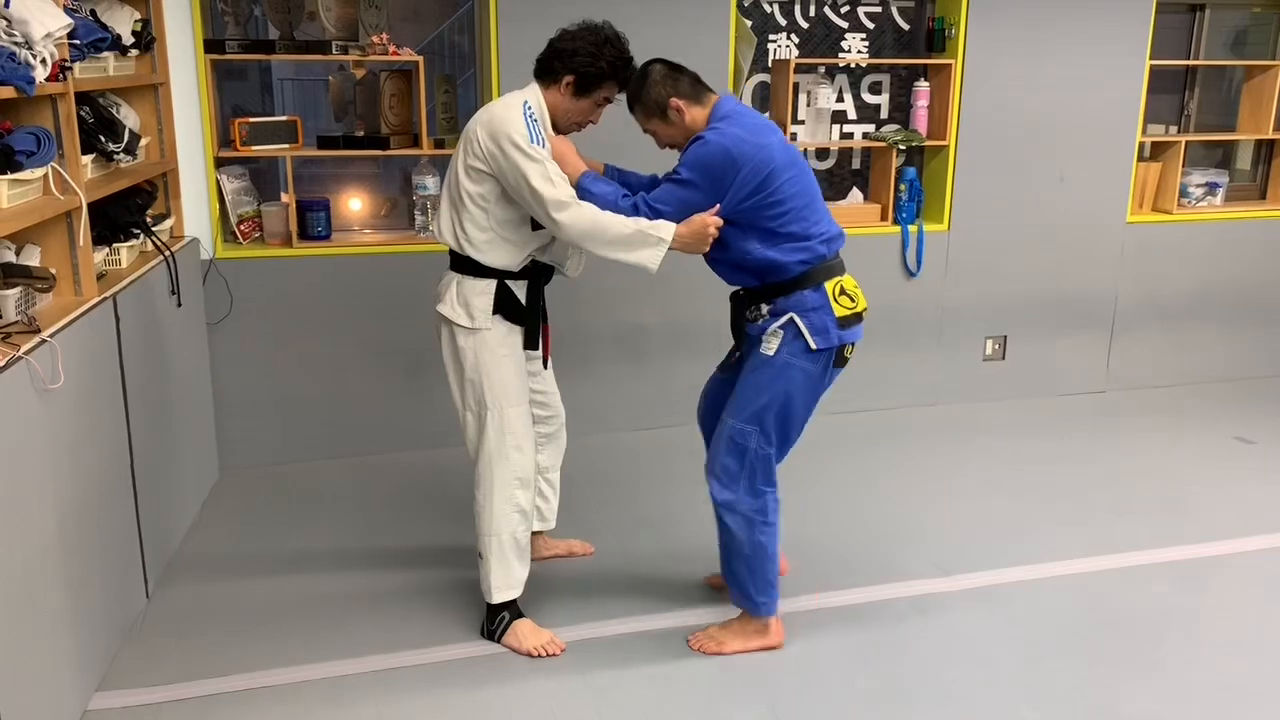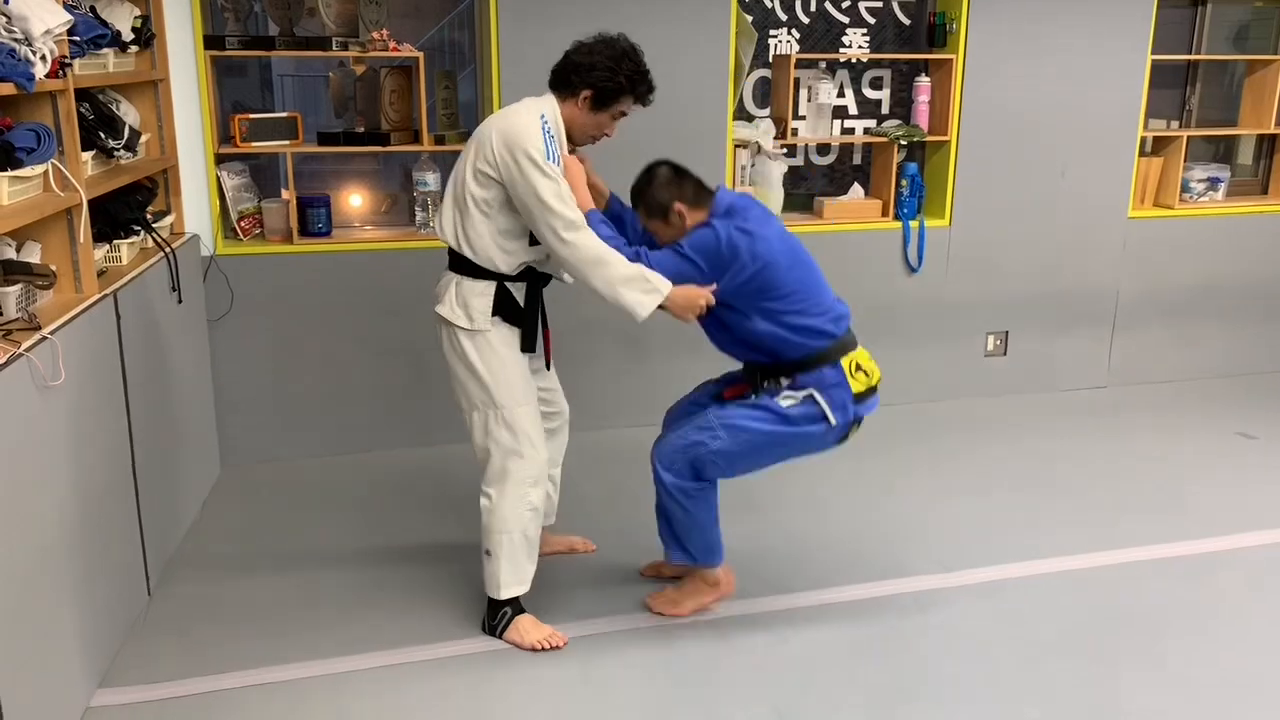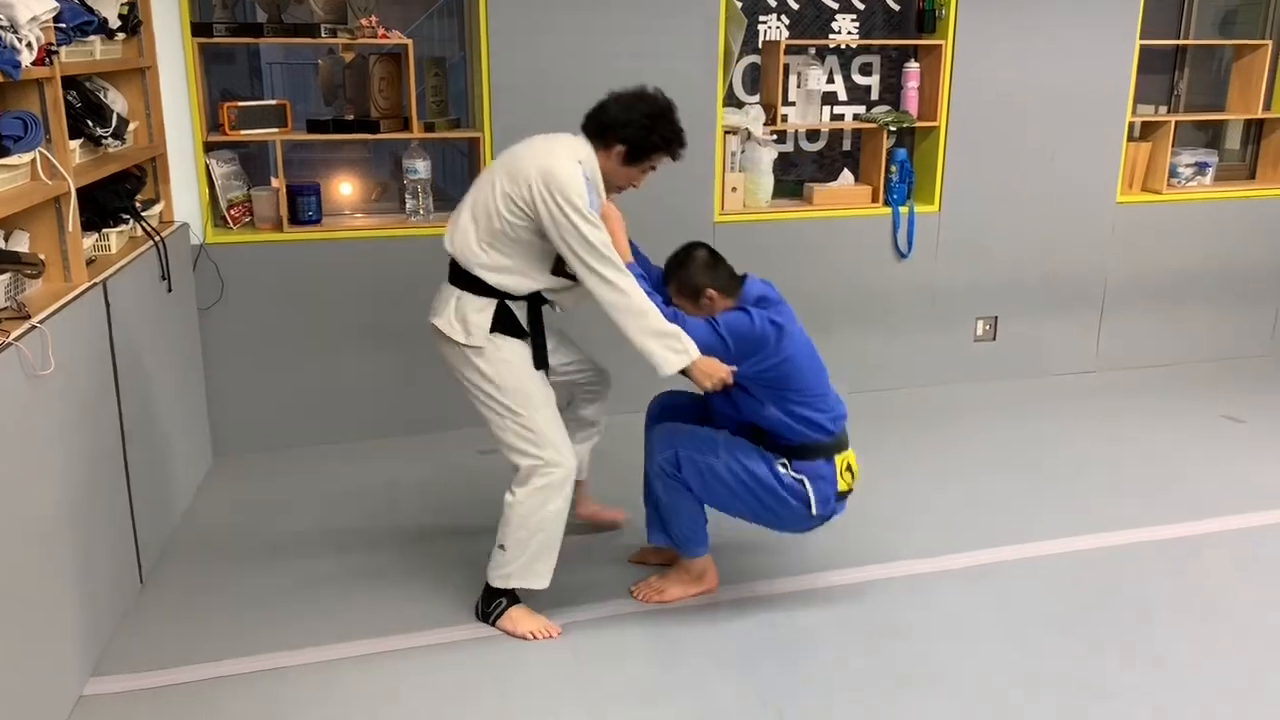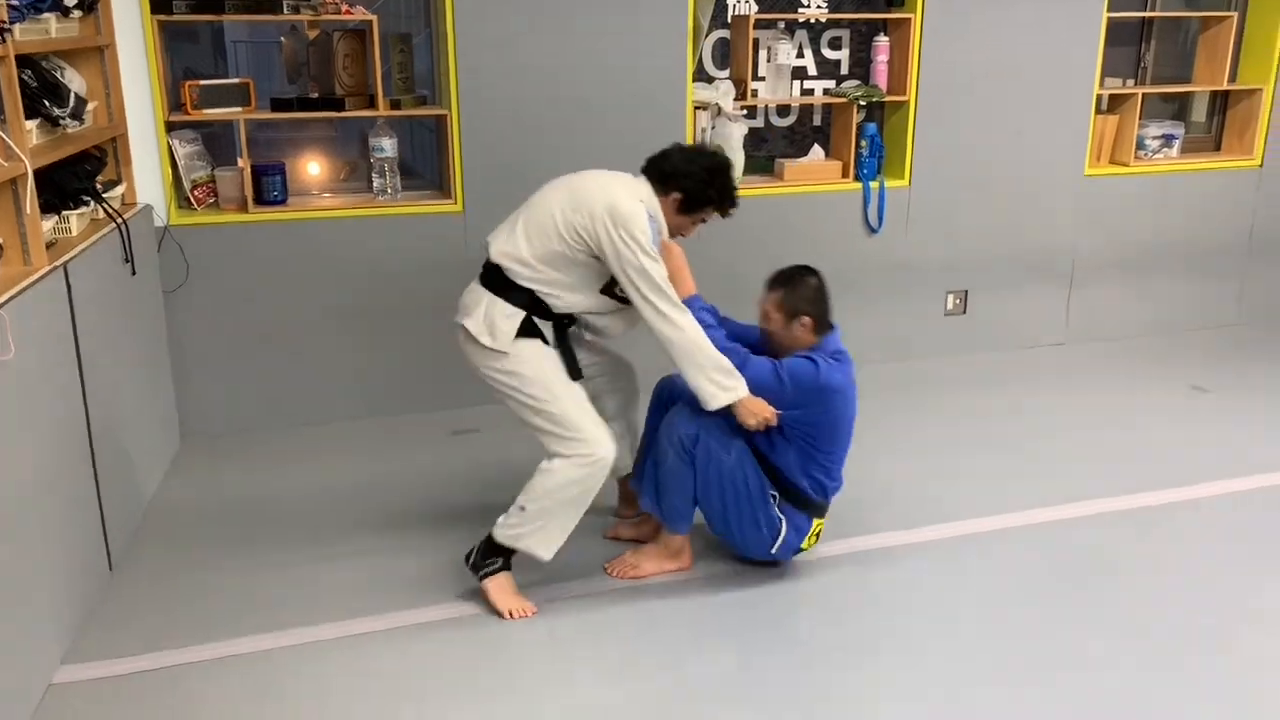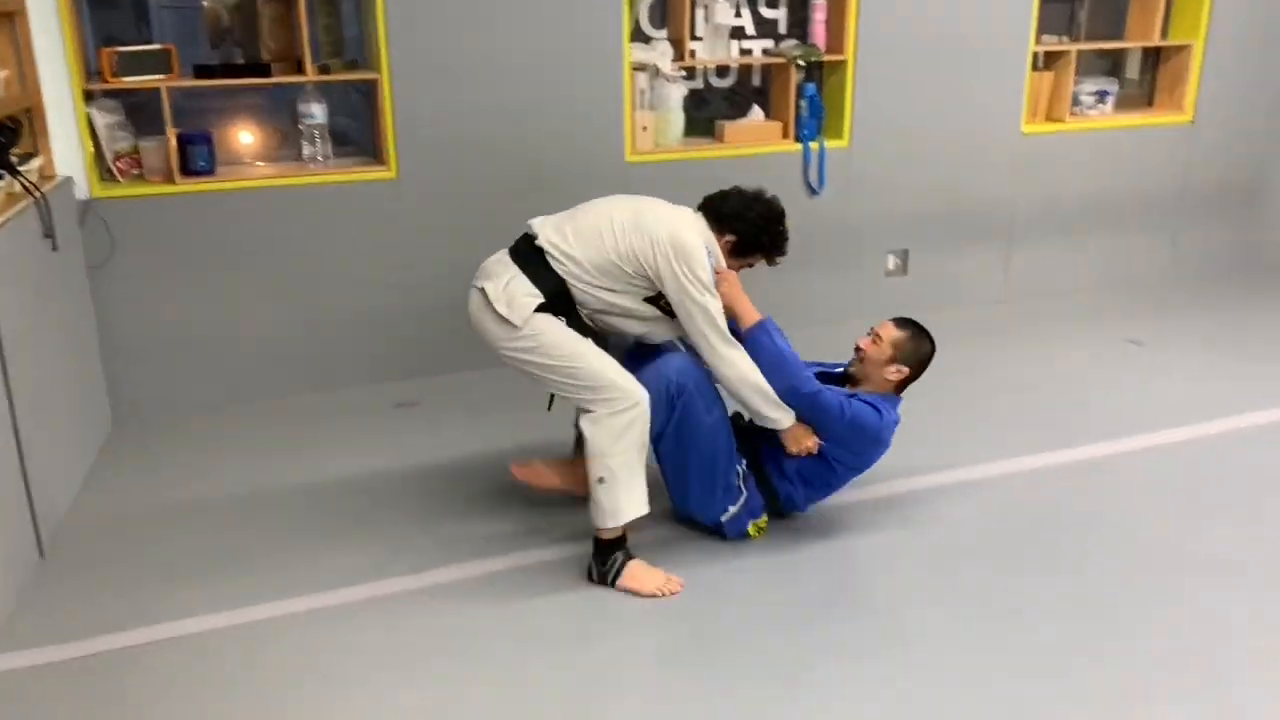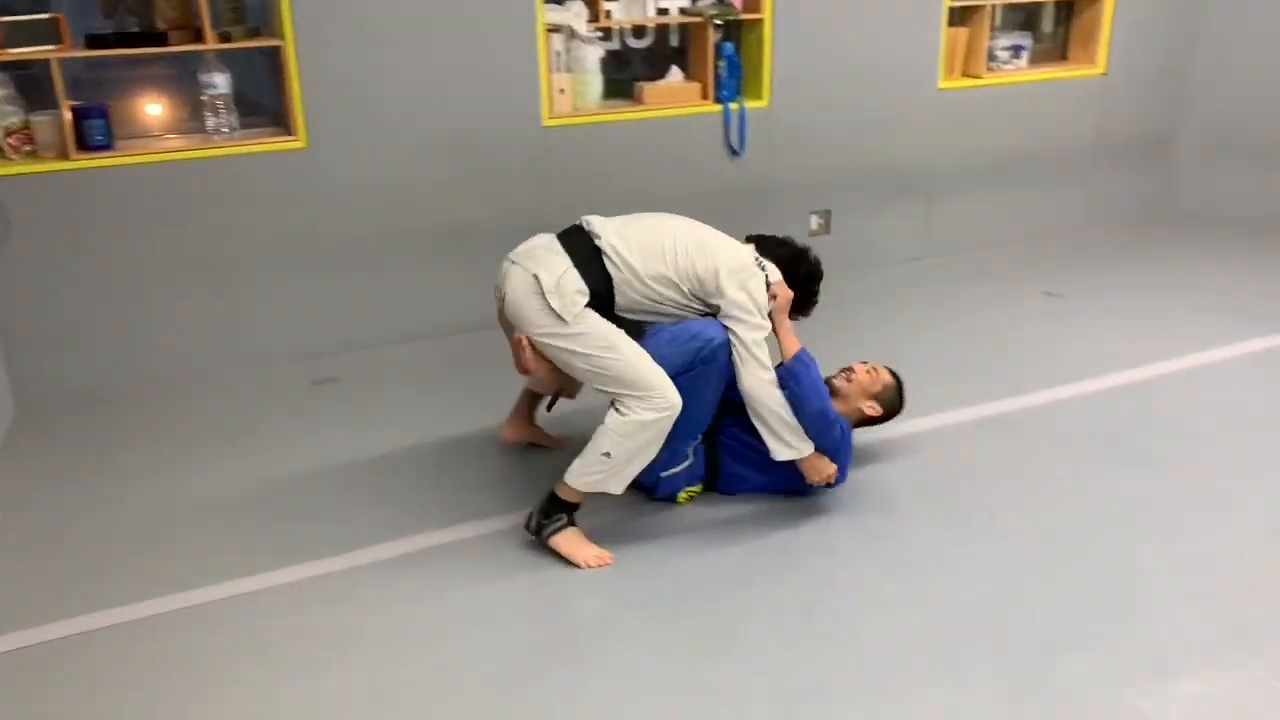
dt=0.2s
person 1, frame 1
left shoulder: (529, 122)
right shoulder: (512, 123)
left elbow: (551, 219)
right elbow: (567, 218)
right wrist: (670, 236)
left hip: (515, 301)
right hip: (485, 309)
left knee: (544, 421)
right knee: (507, 451)
left ankle: (532, 534)
right ankle: (502, 610)
person 1, frame 2
left shoulder: (536, 128)
right shoulder: (526, 135)
left elbow: (556, 235)
right elbow: (572, 243)
right wrist: (663, 293)
left hip: (511, 301)
right hip: (484, 311)
left knee: (548, 418)
right knee: (517, 451)
left ankle: (533, 531)
right ankle: (505, 606)
person 1, frame 3
left shoulder: (564, 158)
right shoulder: (565, 177)
left elbow: (585, 267)
right elbow: (610, 283)
right wrist: (687, 358)
left hip: (508, 312)
right hip: (481, 325)
left knee: (586, 382)
right knee: (550, 461)
left ankle: (571, 499)
right ankle: (500, 597)
person 1, frame 4
left shoulder: (620, 192)
right shoulder: (628, 214)
left elbow: (625, 295)
right elbow: (666, 317)
right wrist: (735, 396)
left hip: (532, 316)
right hip: (502, 328)
left knee: (613, 380)
right knee: (589, 450)
right ankle: (493, 557)
person 1, frame 5
left shoulder: (672, 224)
right shoulder: (686, 249)
right elbow: (719, 350)
right wrist: (784, 423)
left hip: (512, 286)
right hip: (510, 303)
right knee: (623, 399)
left ankle: (589, 458)
right ankle: (609, 553)
person 1, frame 6
left shoulder: (716, 254)
right shoulder: (746, 277)
right elbow: (755, 379)
right wrist: (804, 454)
left hip: (528, 268)
right hip: (545, 292)
right knee: (656, 401)
left ankle: (520, 419)
right ankle: (554, 516)
person 2, frame 1
left shoulder: (723, 147)
right shoulder: (737, 127)
left elbow: (647, 218)
right elbow: (668, 196)
left wrist: (575, 171)
right wrist: (598, 170)
left hip: (804, 317)
right hip: (800, 308)
left knee: (737, 461)
right knee: (717, 415)
left ankle: (758, 618)
right ankle: (760, 558)
person 2, frame 2
left shoulder: (728, 242)
right shoulder: (731, 212)
right elbow: (652, 245)
left wrist: (582, 201)
right wrist: (599, 194)
left hip: (824, 392)
right hip: (792, 371)
left knee: (676, 455)
right knee: (684, 422)
left ankle: (708, 576)
right ankle: (693, 556)
person 2, frame 3
left shoulder: (757, 331)
right shoulder: (752, 296)
right elbow: (660, 284)
left wrist: (617, 245)
right wrist: (620, 240)
left hip: (808, 486)
right hip: (782, 445)
left knee: (669, 449)
right knee: (667, 410)
left ankle: (697, 568)
right ankle: (672, 544)
person 2, frame 4
left shoulder: (817, 378)
right shoulder: (807, 346)
left elbow: (729, 368)
right elbow: (725, 329)
left wrist: (683, 284)
left hip: (775, 526)
right hip: (769, 482)
left knee: (687, 425)
right knee: (672, 391)
left ankle: (673, 545)
right ankle: (654, 516)
person 2, frame 5
left shoulder: (869, 424)
right shoulder: (845, 378)
left elbow: (797, 390)
left wrist: (741, 305)
left hip: (726, 505)
left knee: (678, 374)
right knee: (652, 353)
person 2, frame 6
left shoulder: (833, 444)
right shoulder: (813, 387)
left elbow: (816, 421)
left wrist: (782, 324)
left hip: (672, 466)
left knee: (711, 341)
